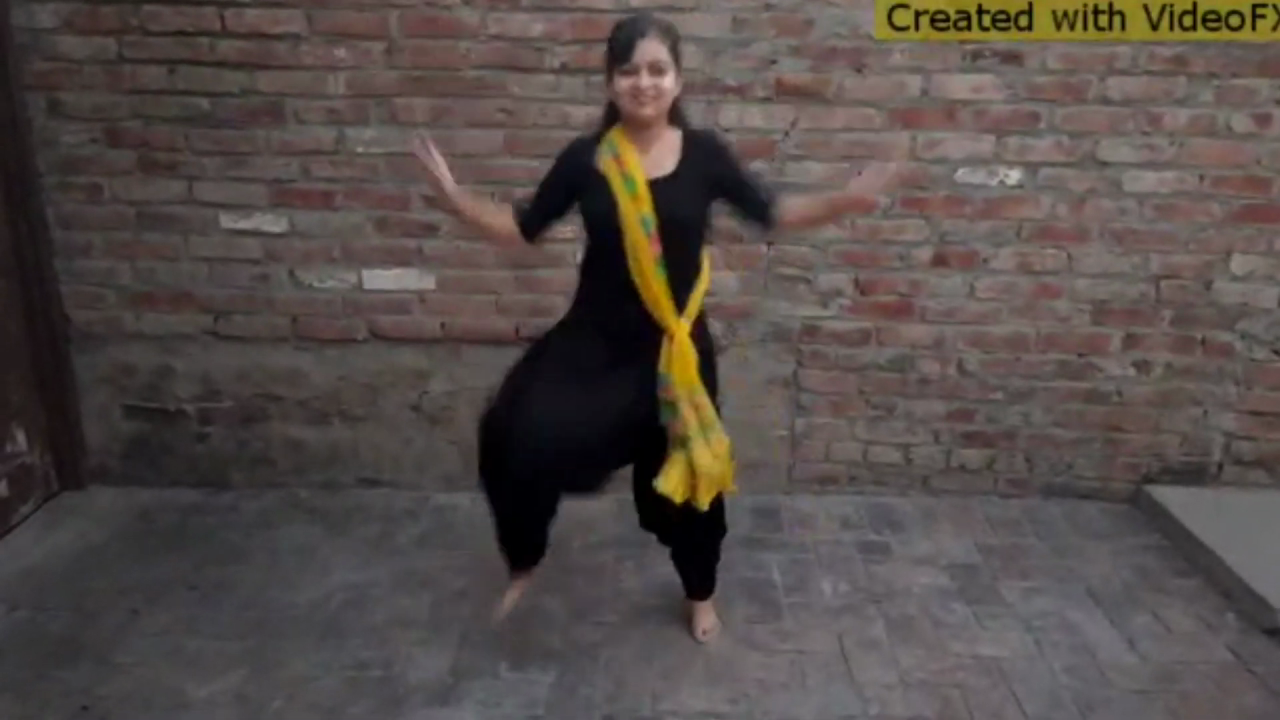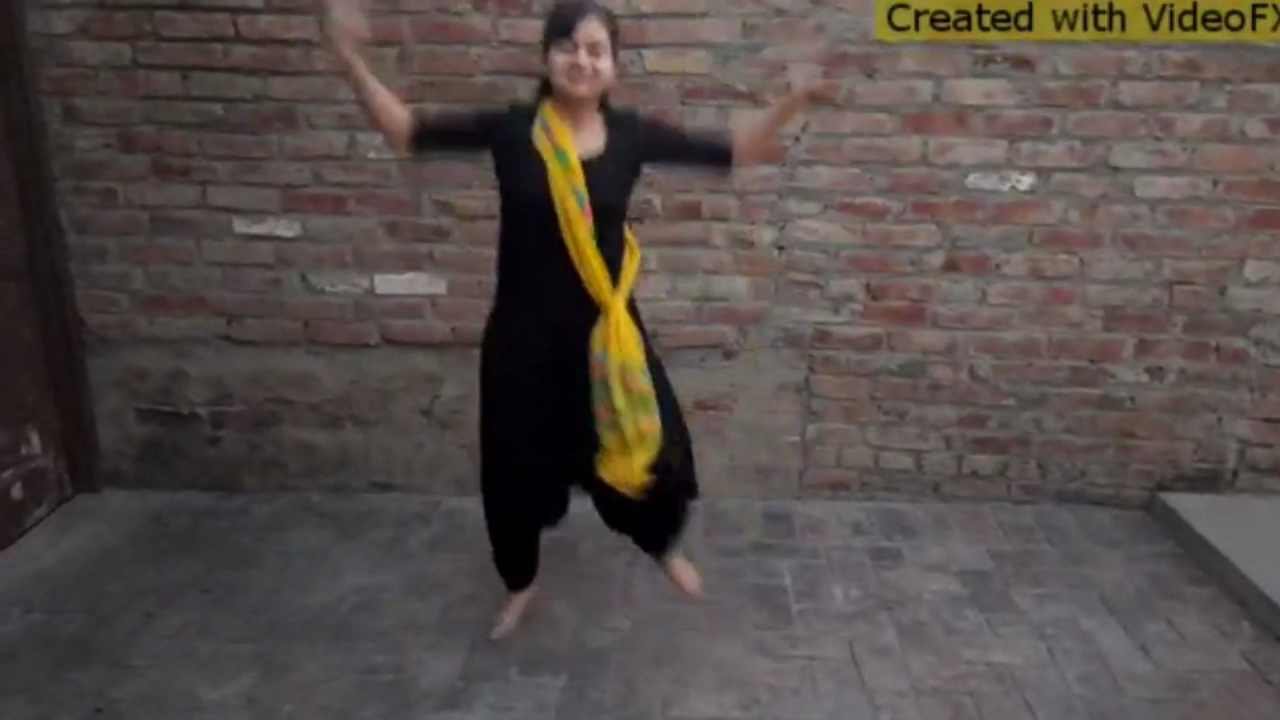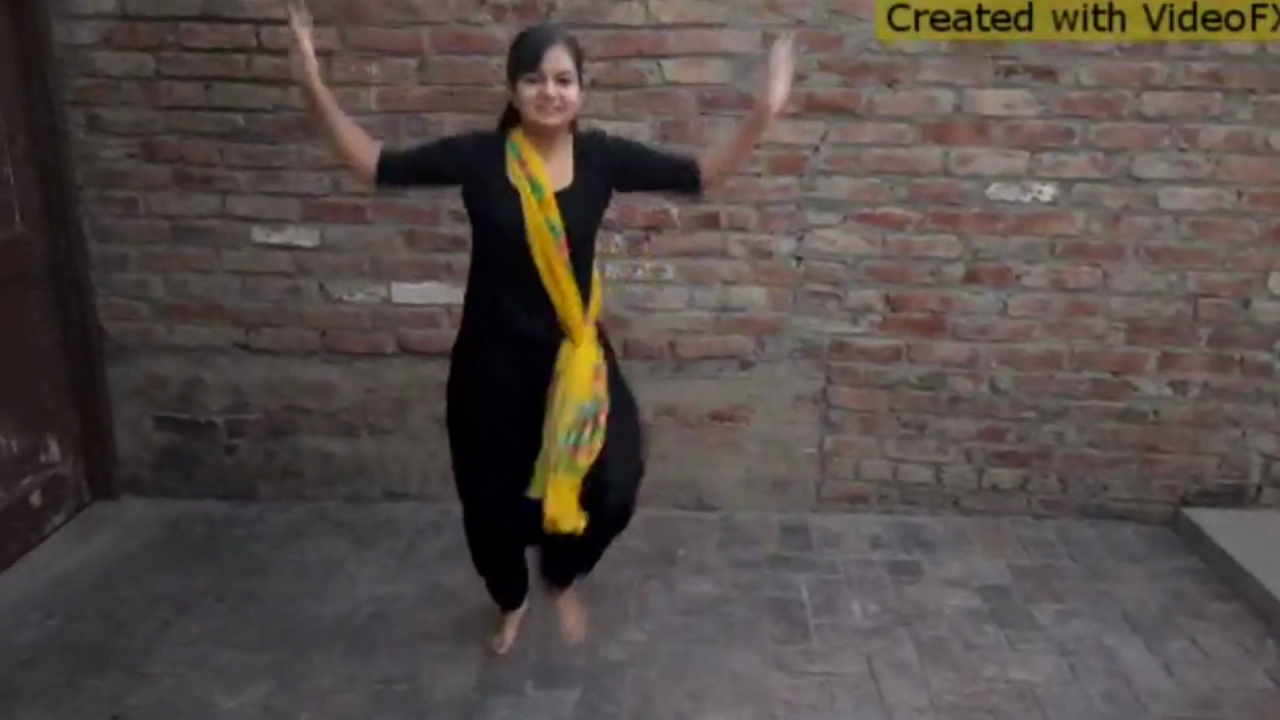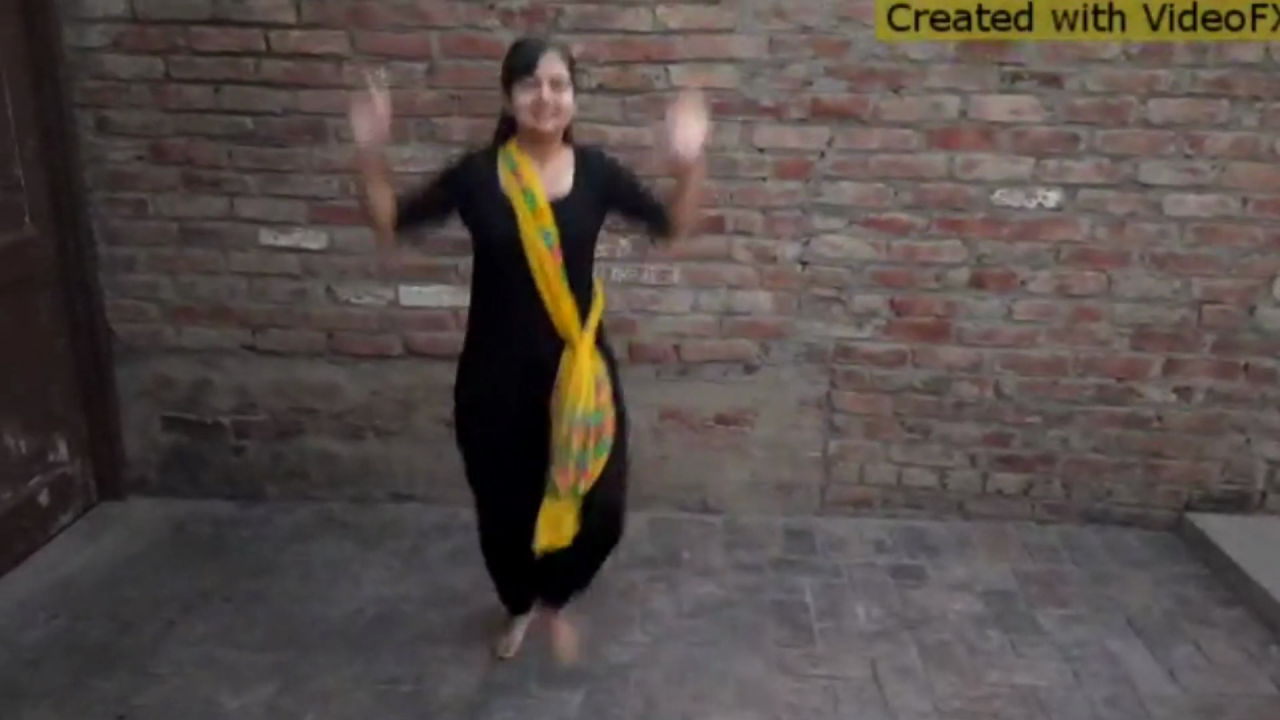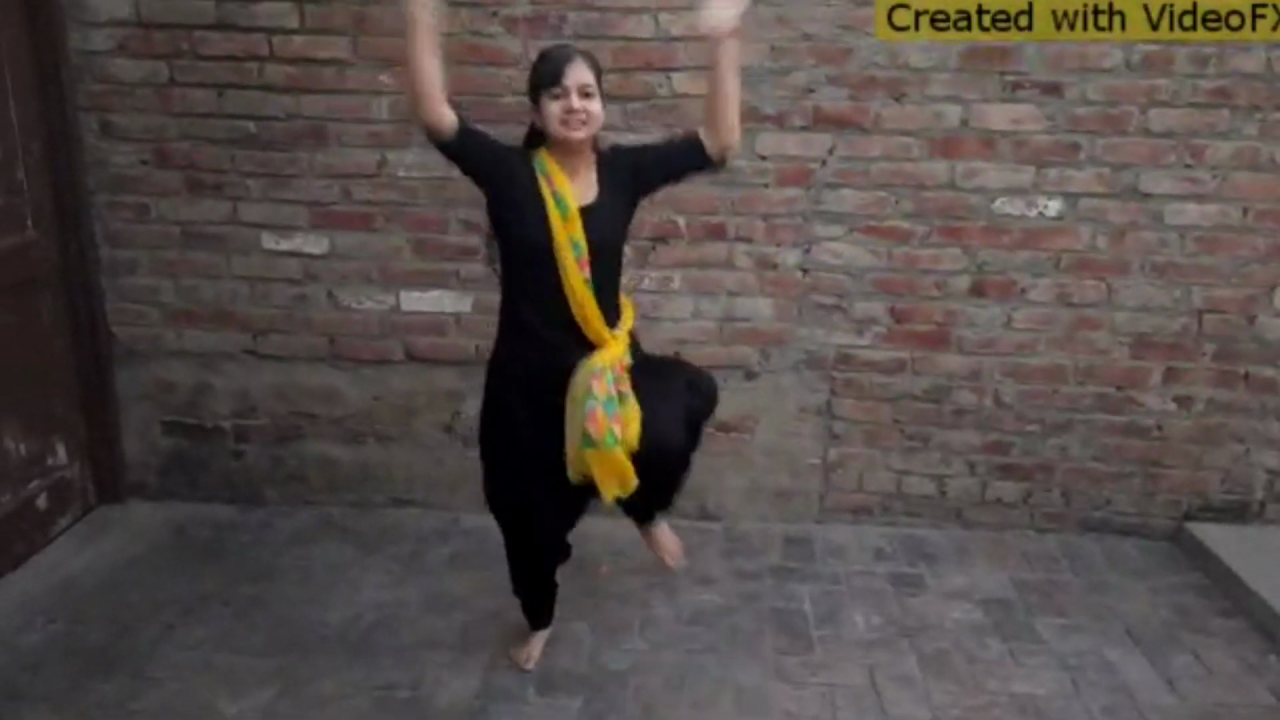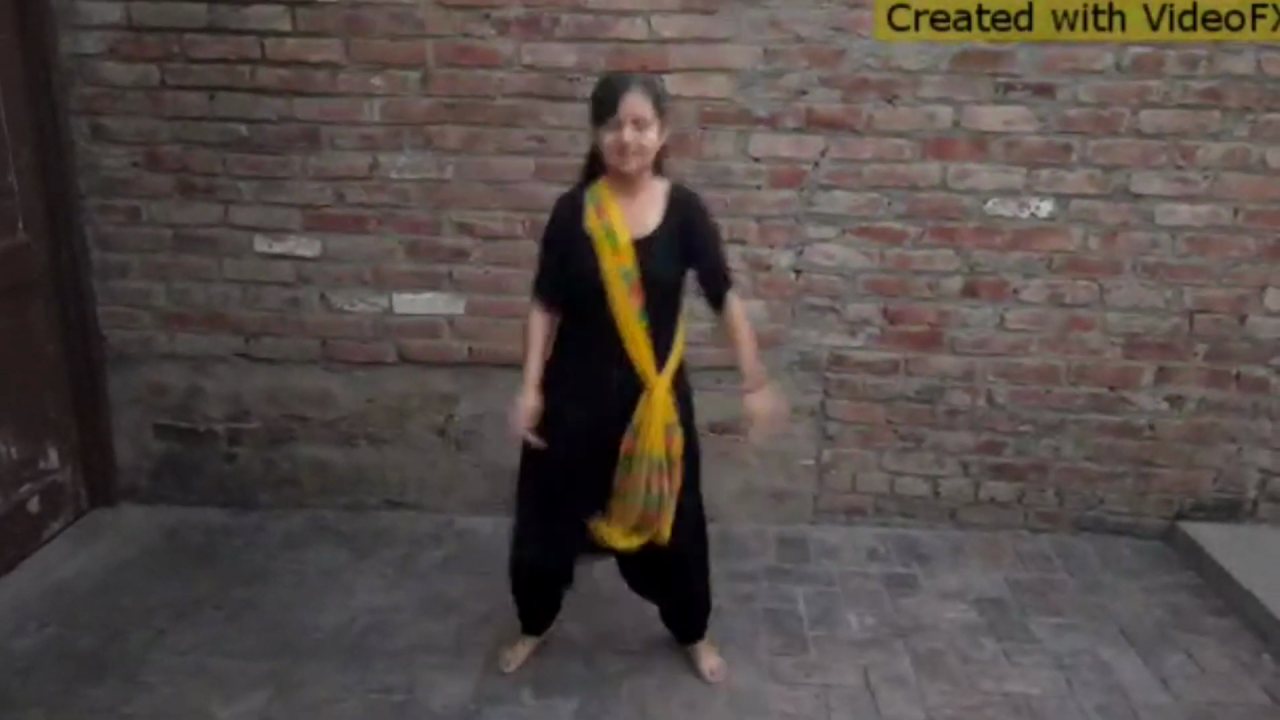
dt=0.3s
person 1, frame 1
left shoulder: (704, 152)
right shoulder: (585, 158)
left elbow: (771, 214)
right elbow: (523, 230)
left wrist: (844, 200)
right wrist: (454, 199)
left hip: (676, 346)
right hip: (592, 342)
left knee: (684, 482)
right knee: (514, 442)
left ankle: (700, 593)
right ankle: (523, 561)
person 1, frame 2
left shoulder: (632, 134)
right shoulder: (510, 130)
left elbow: (730, 156)
right elbow: (408, 134)
left wrist: (789, 106)
right wrist: (355, 64)
left hip: (605, 331)
right hip: (523, 334)
left knee: (656, 458)
right knee: (516, 470)
left ankle: (664, 544)
right ankle: (520, 582)
person 1, frame 3
left shoulder: (603, 156)
right shoulder: (476, 156)
left elbow: (698, 176)
right elbow: (375, 166)
left wrist: (761, 116)
right wrist: (316, 89)
left hip: (572, 354)
right hip: (491, 358)
left knee: (609, 490)
right knee: (492, 496)
left ankle: (562, 577)
right ankle: (511, 602)
person 1, frame 4
left shoulder: (596, 170)
right shoulder: (476, 173)
left elbow: (670, 229)
right elbow: (393, 226)
left wrist: (687, 168)
right wrist: (373, 167)
left hip: (576, 367)
right hip: (497, 368)
left knee: (595, 512)
right knee: (503, 507)
left ankle: (554, 599)
right ankle: (518, 603)
person 1, frame 5
left shoulder: (625, 169)
right shoulder: (506, 170)
left elbow: (721, 144)
right elbow: (433, 112)
left hip: (608, 358)
right hip: (526, 370)
left knee: (670, 427)
right knee: (528, 514)
left ankle: (646, 510)
right ankle: (538, 622)
person 1, frame 6
left shoulder: (685, 208)
right shoulder: (572, 211)
left elbow: (724, 298)
right elbow: (544, 305)
left wrist: (755, 382)
right wrist: (530, 387)
left hip: (655, 395)
right hip: (577, 392)
left knee: (670, 527)
right knee: (549, 522)
left ankle: (695, 635)
right ankle: (534, 626)
